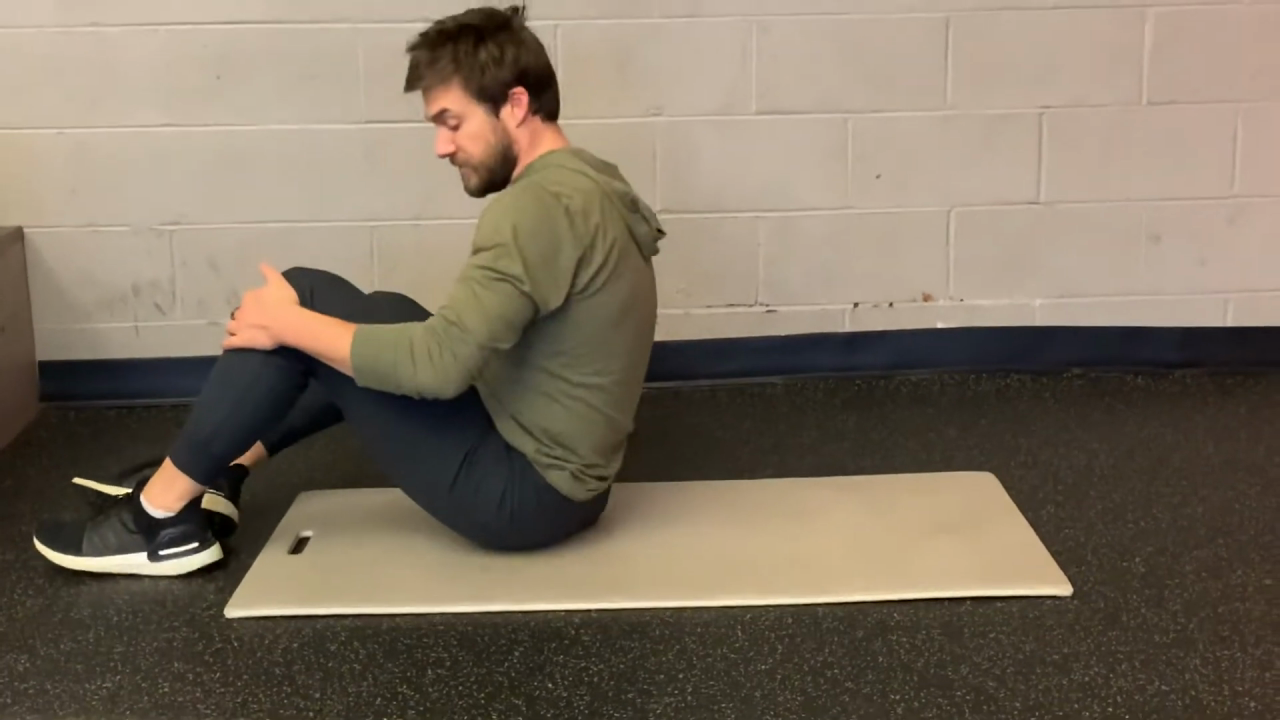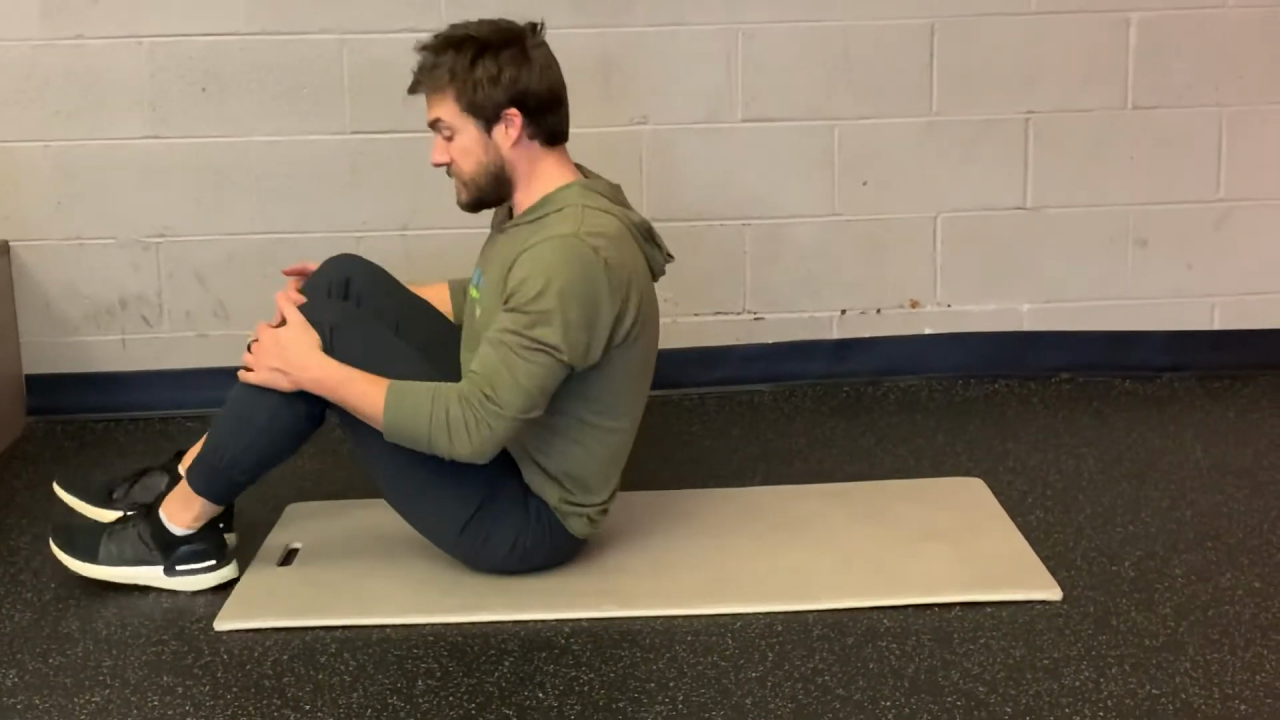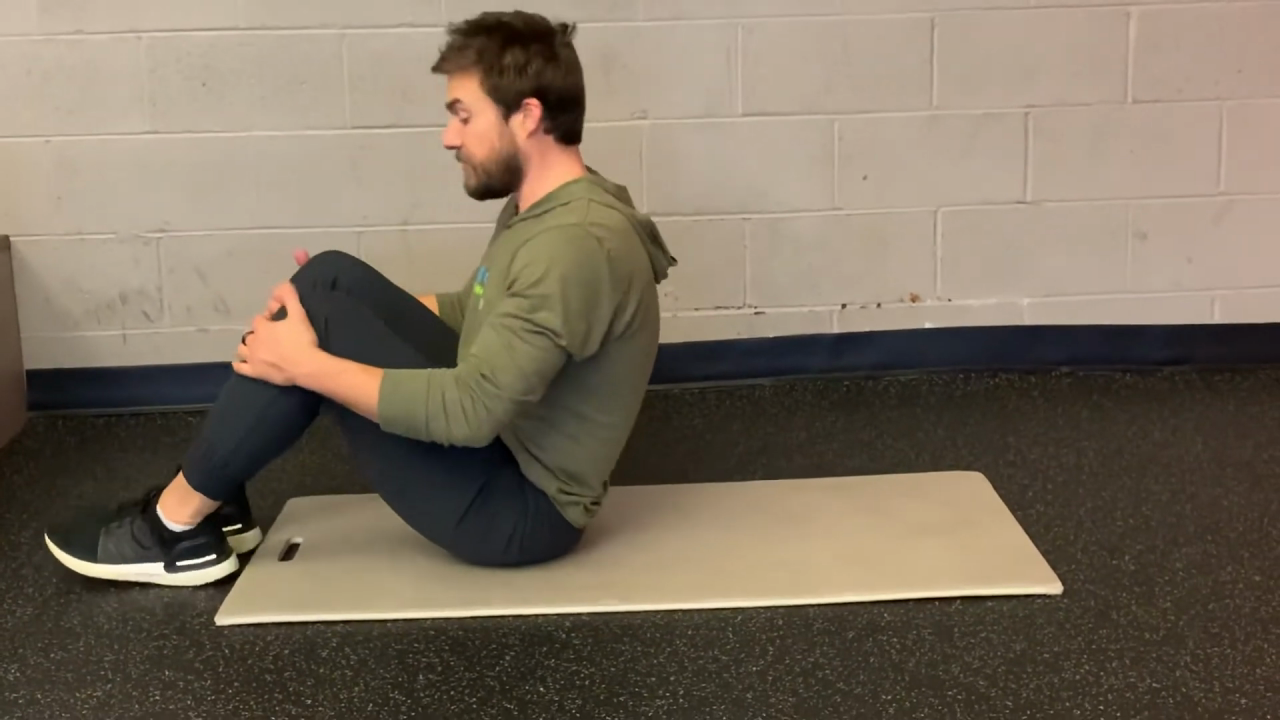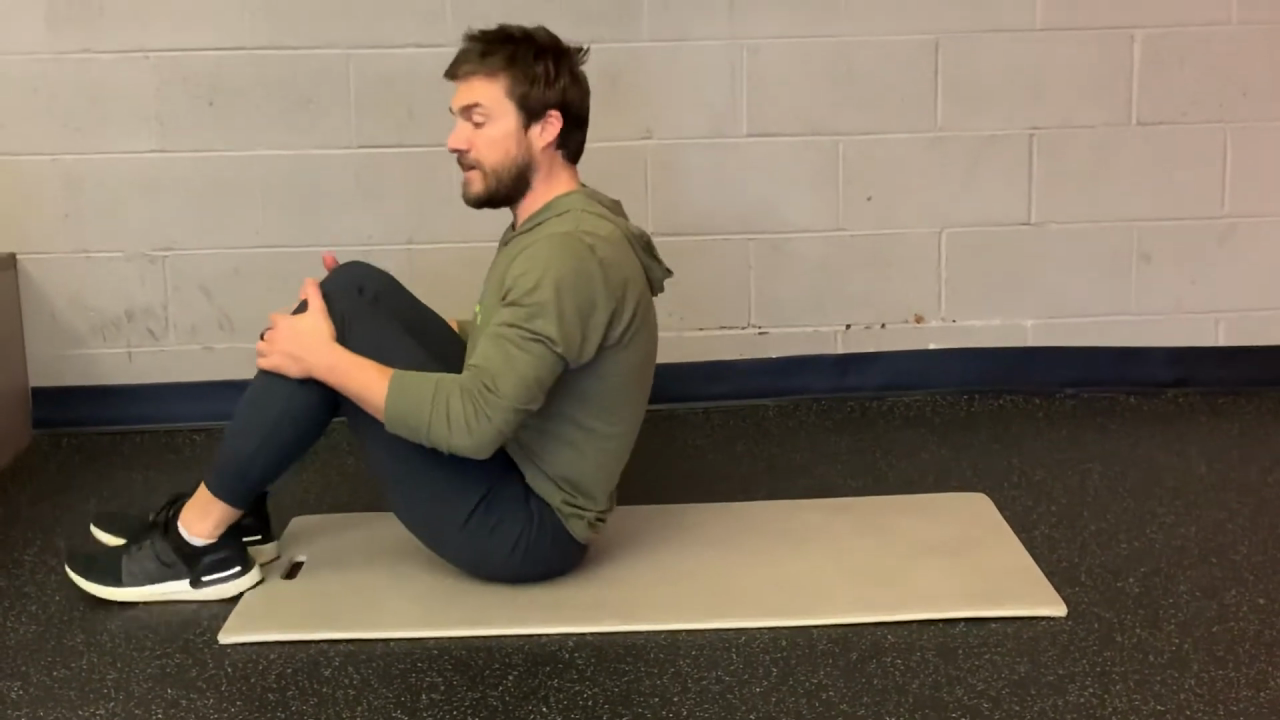
dt=0.5s
person 1, frame 1
left shoulder: (542, 205)
right shoulder: (580, 188)
left elbow: (440, 363)
left wrist: (291, 325)
left hip: (523, 492)
right hip: (559, 472)
left knee: (306, 296)
right knee: (380, 315)
left ankle: (164, 516)
right ankle: (216, 466)
person 1, frame 2
left shoulder: (575, 251)
right shoulder: (540, 204)
left elbow: (474, 429)
right elbow: (485, 305)
left wrist: (314, 371)
right wrist: (338, 306)
left hip: (525, 518)
right hip: (508, 446)
left knee: (328, 333)
right knee: (343, 279)
left ankle: (179, 531)
right ankle: (189, 477)
person 1, frame 3
left shoulder: (576, 244)
right shoulder: (542, 206)
left elbow: (469, 410)
right elbow: (477, 313)
left wrist: (306, 365)
right wrist: (344, 304)
left hip: (519, 511)
right hip: (502, 447)
left knee: (316, 337)
right knee: (331, 276)
left ankle: (176, 525)
right ankle: (214, 499)
person 1, frame 4
left shoulder: (569, 253)
right shoulder: (548, 226)
left elbow: (473, 422)
right elbow: (491, 344)
left wrist: (324, 356)
right wrist: (352, 322)
left hip: (525, 526)
right hip: (518, 475)
left knee: (338, 329)
right knee: (355, 288)
left ankle: (199, 542)
right ankle: (234, 511)
